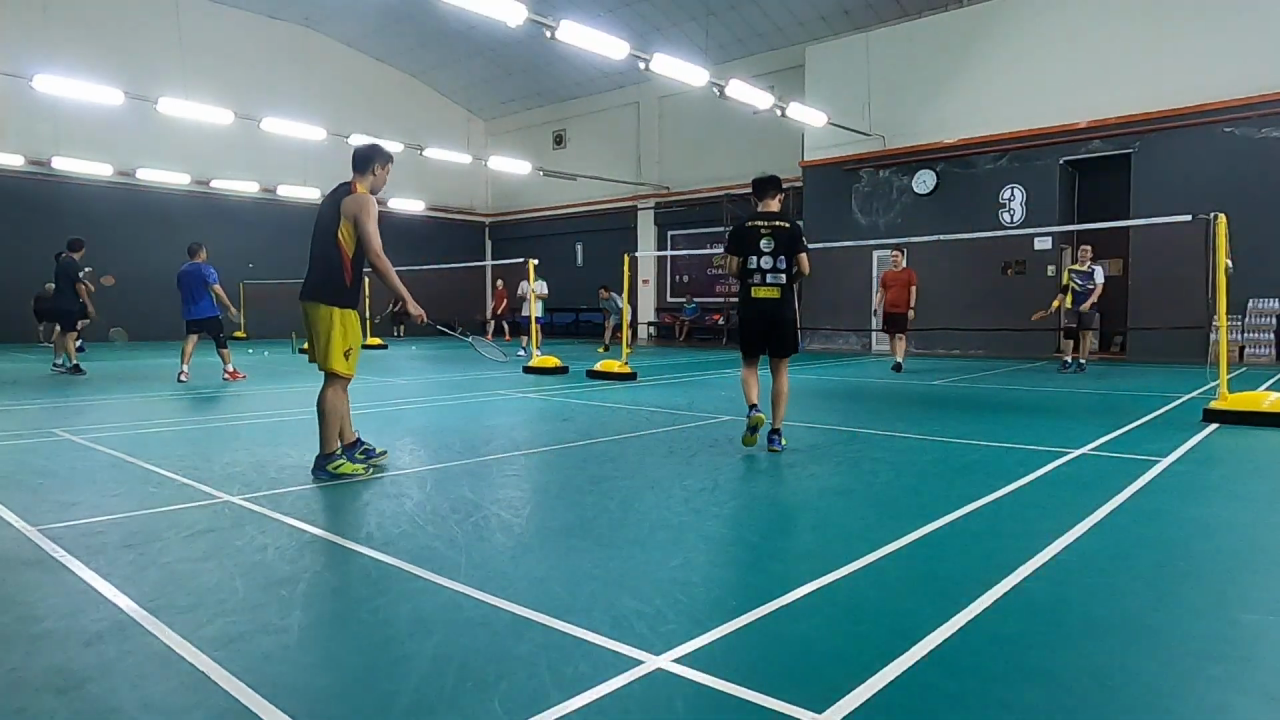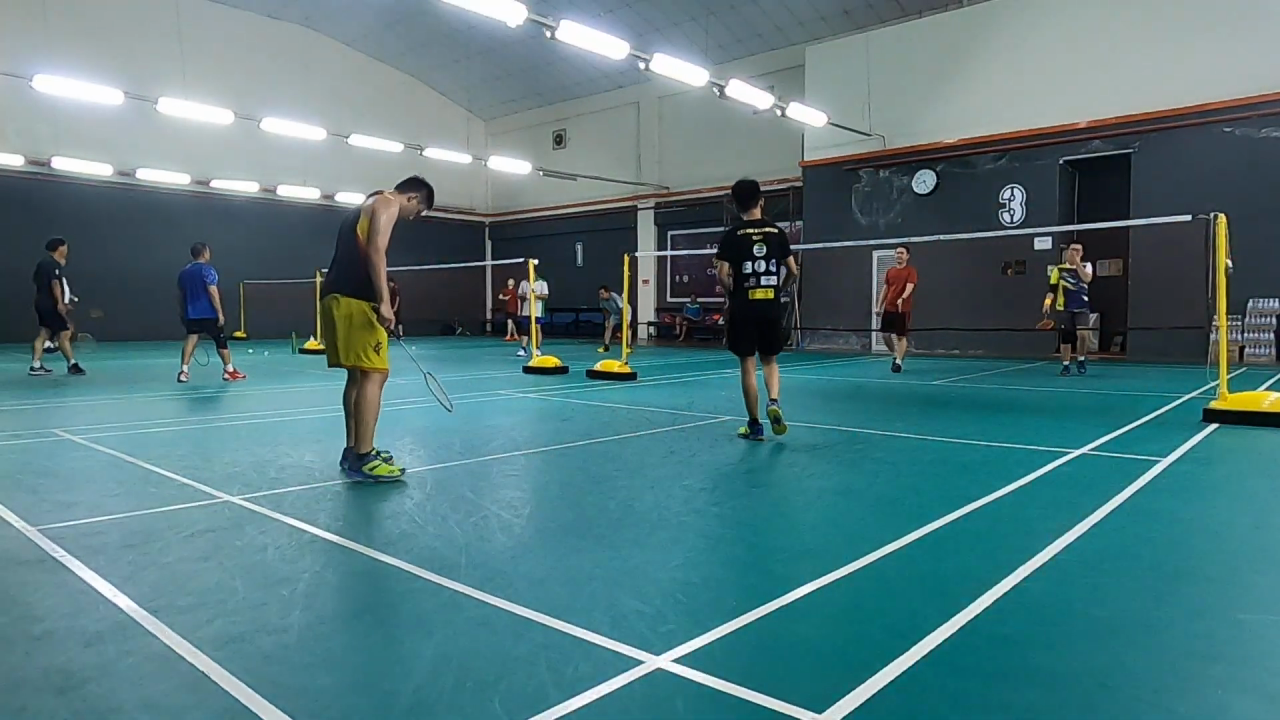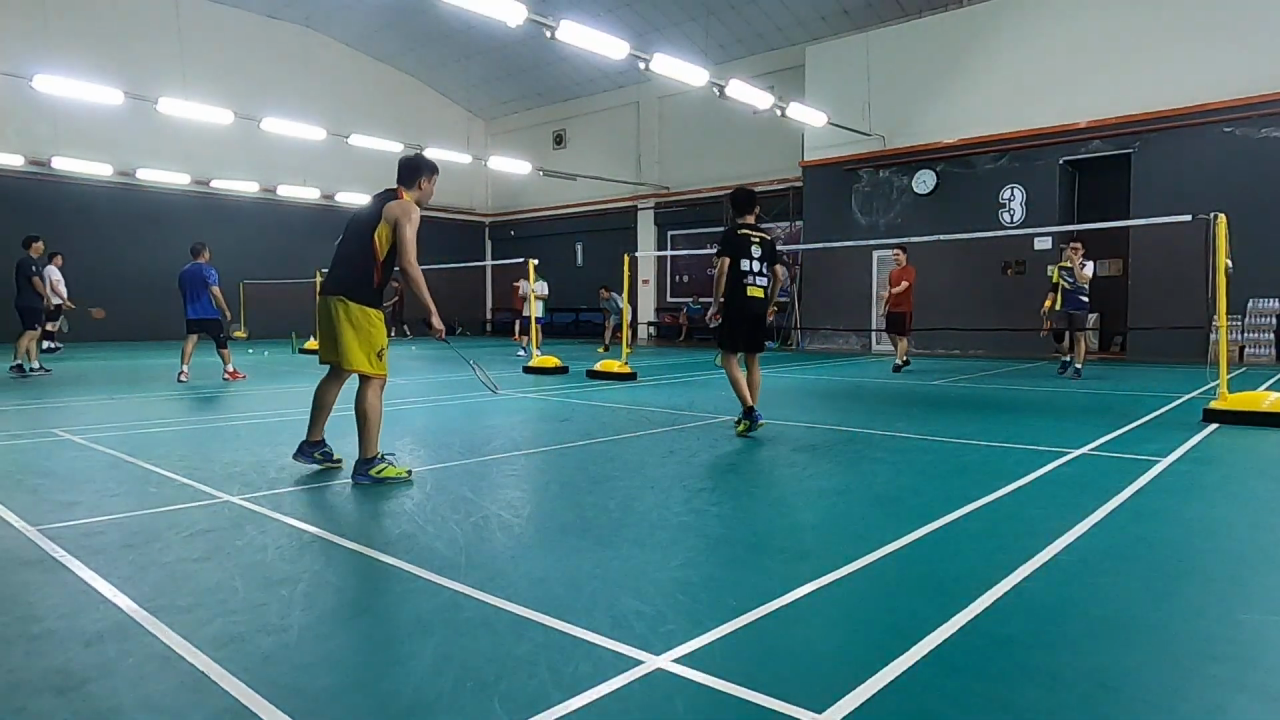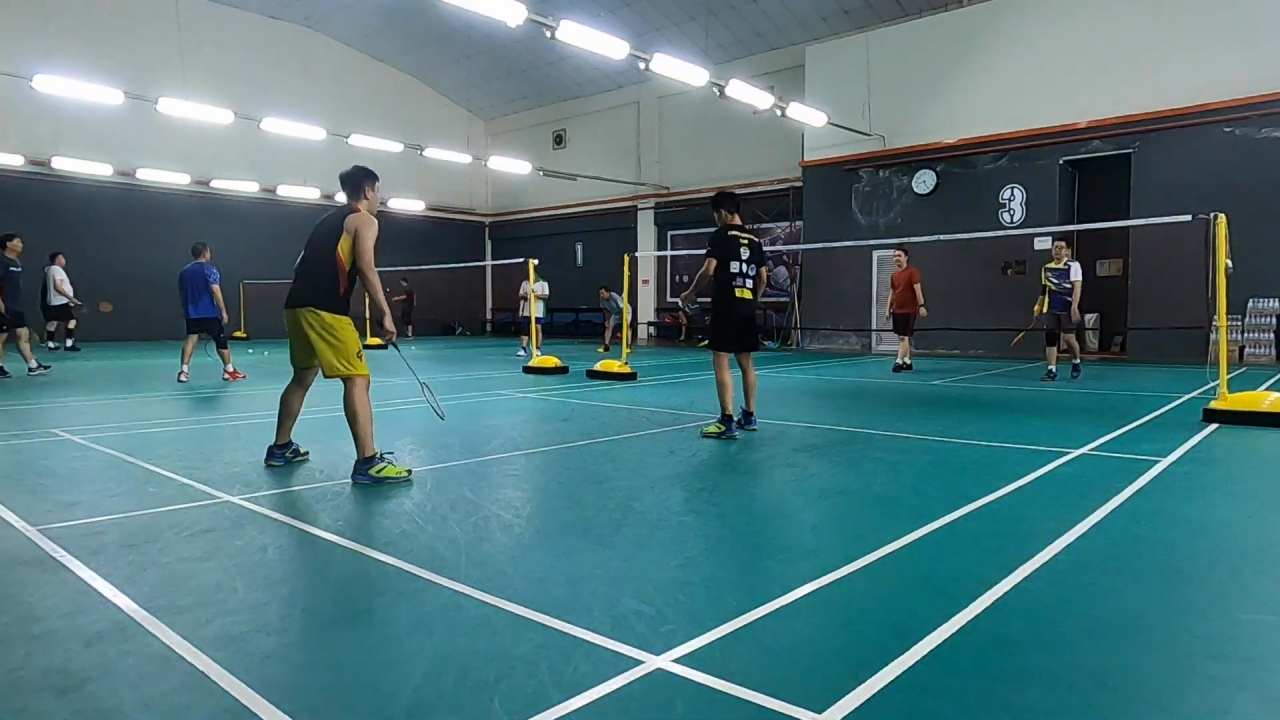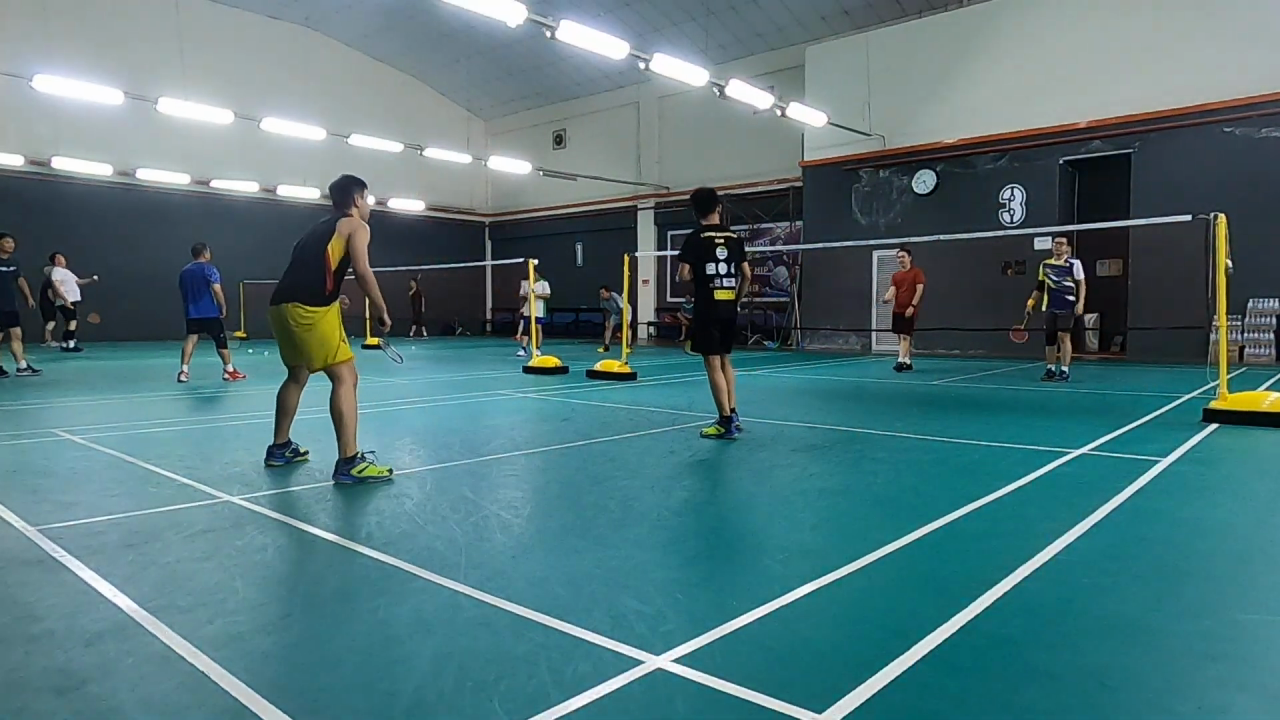
dt=0.5s
person 1, frame 1
left shoulder: (334, 197)
right shoulder: (362, 201)
right elbow: (376, 257)
right wrist: (408, 300)
left hip: (319, 296)
right hip: (335, 301)
left knee: (339, 376)
right knee: (337, 378)
left ankle: (349, 444)
right ankle: (328, 458)
person 1, frame 2
left shoulder: (367, 206)
right shoulder: (387, 204)
right elbow: (375, 253)
right wrist: (384, 301)
left hip: (335, 296)
right hip: (353, 299)
left knee: (359, 375)
right knee: (373, 374)
left ankle: (355, 450)
right ankle: (363, 459)
person 1, frame 3
left shoulder: (376, 204)
right shoulder: (407, 209)
left elbow: (344, 248)
right elbow: (408, 264)
right wrist: (432, 312)
left hip: (333, 294)
right hip: (358, 302)
left knee: (338, 372)
right knee: (373, 379)
left ankle: (313, 444)
right ankle: (368, 463)
person 1, frame 4
left shoulder: (328, 221)
right shoulder: (365, 220)
left elbow: (304, 265)
right elbow: (366, 270)
right wrist: (385, 315)
left hip: (296, 306)
right hip: (325, 310)
left knee: (303, 377)
right knee: (358, 381)
left ankle: (280, 448)
right ankle: (369, 463)
person 1, frame 5
left shoulder: (321, 228)
right shoulder: (356, 226)
right elbow: (362, 271)
left wrist: (330, 298)
right wrist: (382, 311)
left hip: (281, 304)
right hip: (307, 308)
left knee: (298, 374)
right knee: (345, 376)
left ankle: (280, 447)
right ankle: (349, 462)
person 2, frame 1
left shoulder: (742, 228)
right shoulder: (791, 228)
left elbow: (733, 269)
right elbow: (804, 269)
left hip: (751, 306)
right hip: (782, 307)
left knee: (749, 364)
right knee: (779, 370)
left ankle: (753, 409)
right ankle: (776, 434)
person 2, frame 2
left shoulder: (732, 236)
right shoulder: (777, 233)
left elbow: (722, 275)
right elbow: (792, 271)
left wrist: (734, 297)
left hip: (744, 308)
right hip: (771, 307)
left knee: (748, 366)
right knee: (770, 361)
left ankle: (755, 424)
right ankle: (774, 404)
person 2, frame 3
left shoulder: (731, 234)
right shoulder: (767, 239)
left elbow: (722, 270)
right elbow: (778, 277)
left wrist: (716, 304)
right wrist: (769, 305)
left hip: (737, 305)
right hip: (759, 307)
left knee: (730, 361)
right knee: (752, 361)
left ankle: (751, 412)
right ankle: (749, 414)
person 2, frame 4
left shoulder: (721, 235)
right shoulder: (754, 240)
left elbow: (708, 270)
right elbow: (762, 279)
left wrist: (690, 292)
left hip: (726, 307)
right hip: (748, 307)
left knee: (721, 362)
right knee: (746, 362)
left ankle: (727, 421)
right ankle: (749, 415)
person 2, frame 5
left shoulder: (695, 238)
right shoulder: (734, 238)
left elbow: (683, 275)
right elbow: (746, 276)
left hip: (707, 308)
right hip: (730, 308)
left knee: (713, 364)
right knee: (725, 361)
left ankle: (726, 422)
right ankle: (732, 414)
